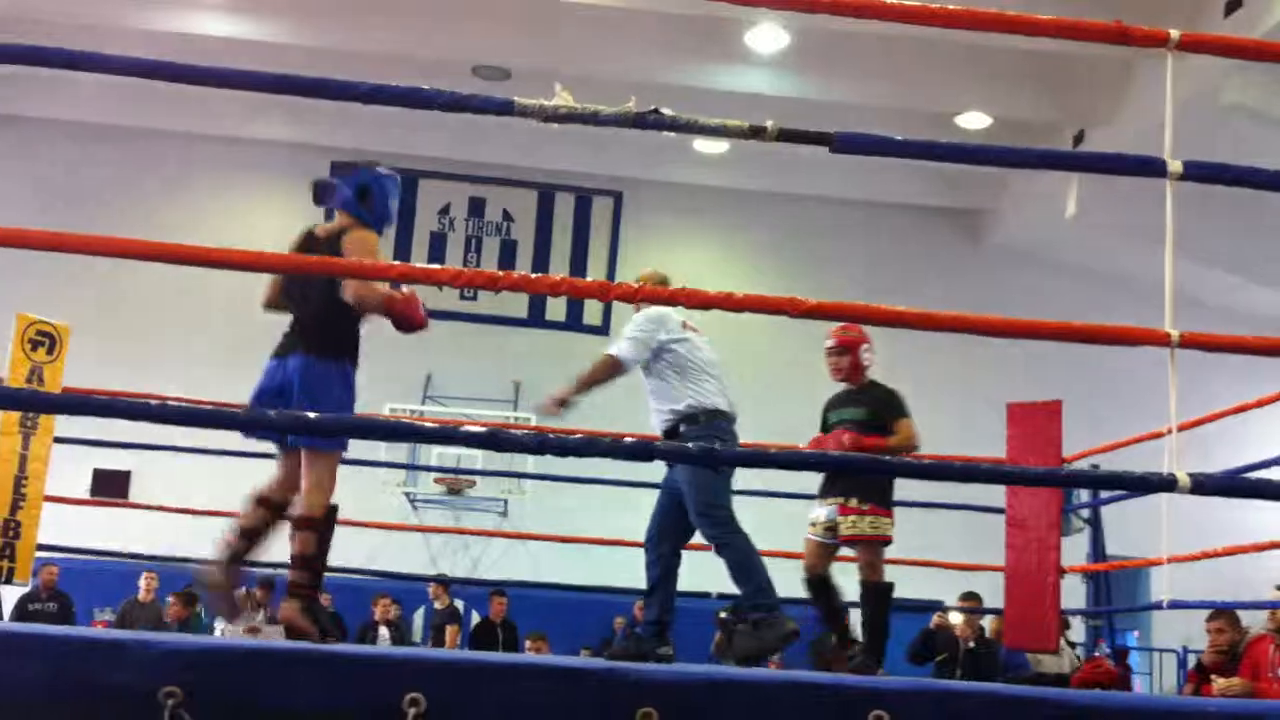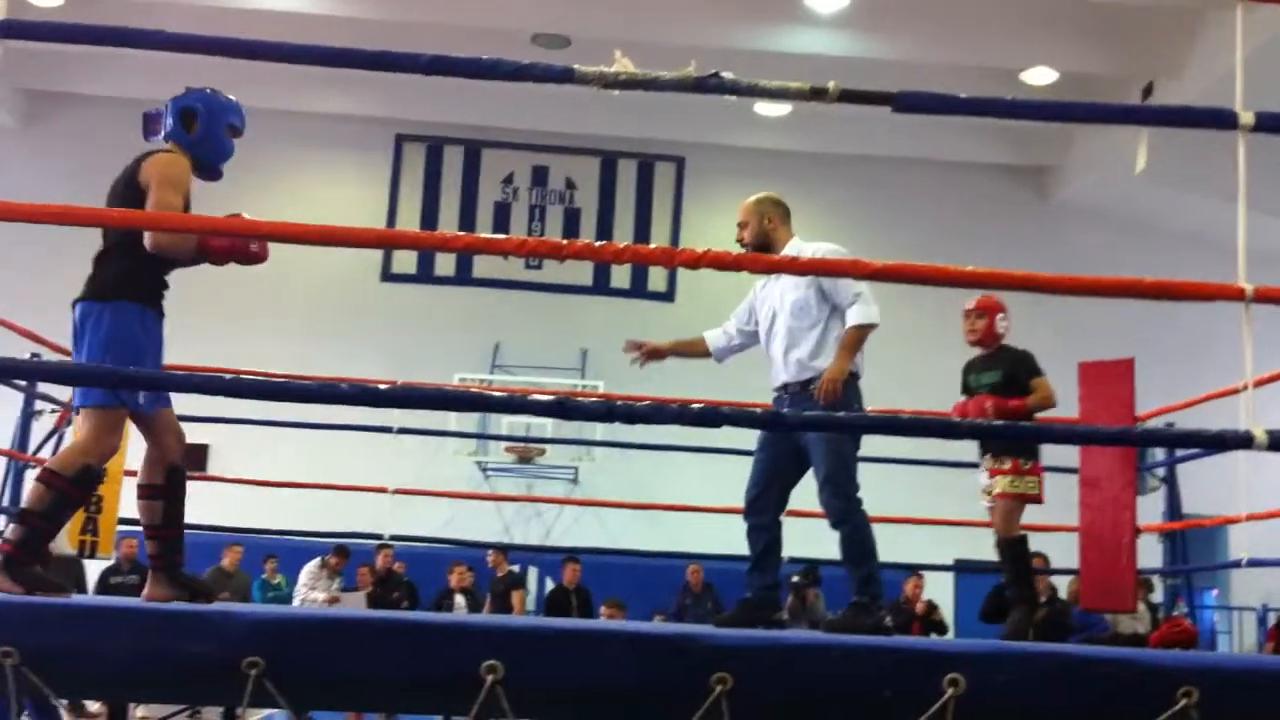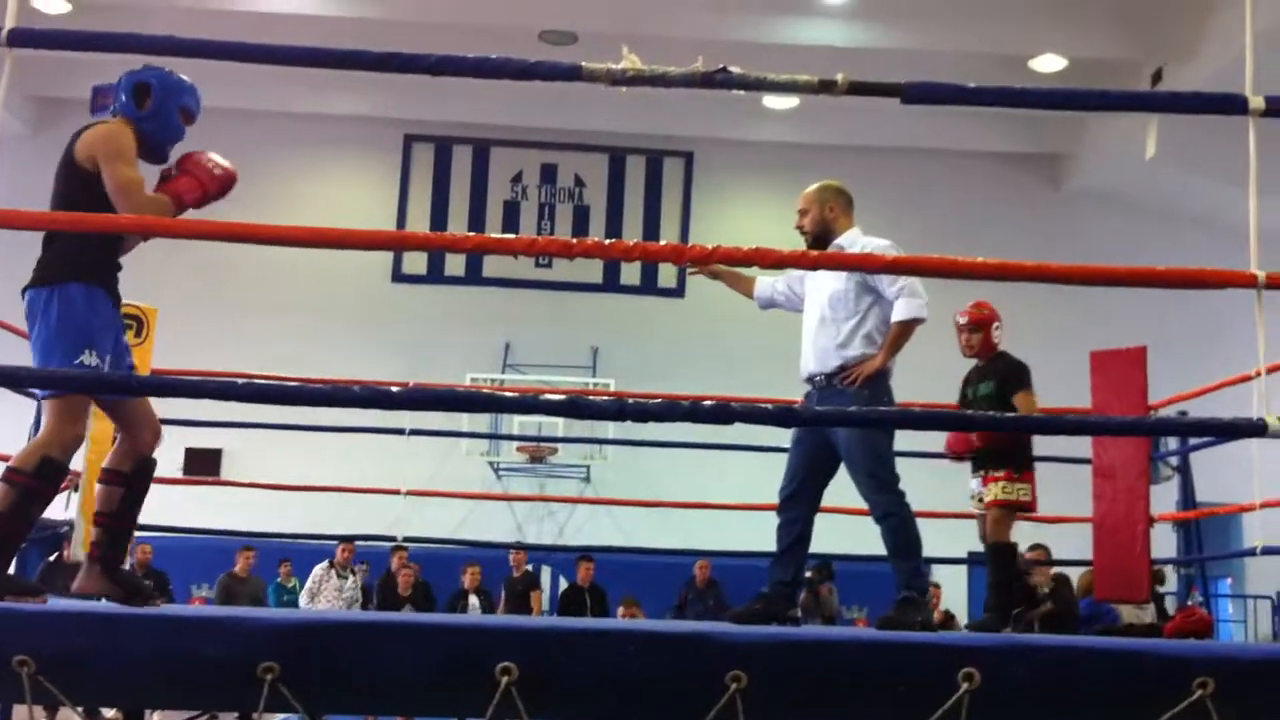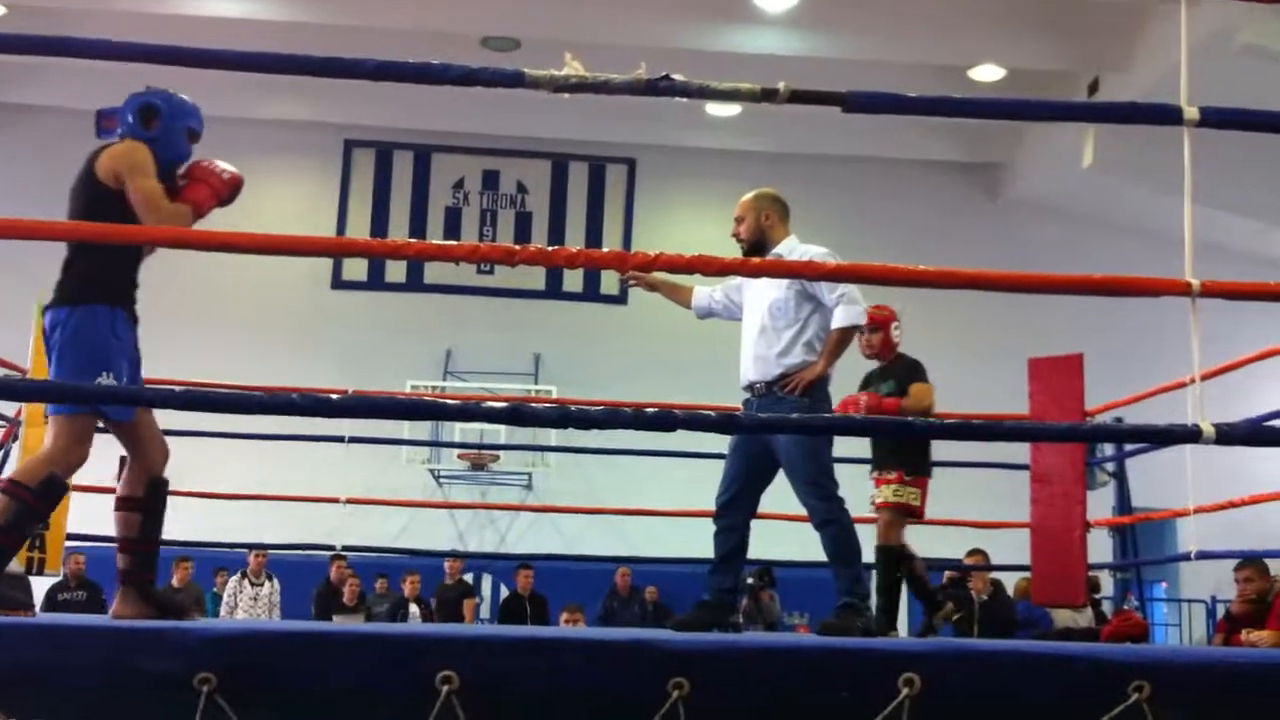
dt=1s
person 1, frame 1
left shoulder: (309, 238)
right shoulder: (362, 238)
left elbow: (272, 299)
right elbow: (358, 293)
right wrist: (399, 304)
left hip: (287, 360)
right hip: (325, 365)
left knee: (290, 476)
right knee: (317, 483)
left ankle: (228, 563)
right ankle: (298, 599)
person 1, frame 2
left shoulder: (140, 172)
right shoulder: (170, 163)
right elbow: (158, 240)
left wrist: (201, 250)
right wrist: (218, 243)
left hip: (116, 310)
right hip: (123, 310)
left knee: (168, 443)
right knee: (98, 439)
left ankle: (165, 576)
person 1, frame 3
left shoulder: (109, 149)
right shoulder: (110, 134)
right elbow: (136, 214)
left wrist: (170, 197)
right wrist: (188, 188)
left hip: (91, 300)
right hip: (70, 294)
left knee: (141, 429)
right knee: (63, 430)
left ankle: (102, 567)
person 1, frame 4
left shoulder: (111, 174)
right shoulder: (129, 152)
right elbow: (162, 226)
left wrist: (183, 203)
right wrist: (203, 194)
left hip: (105, 317)
right hip: (91, 314)
left knee: (150, 453)
right knee: (67, 449)
left ankle: (135, 593)
person 2, frame 1
left shoulder: (652, 317)
right shoulder: (682, 327)
left elbow: (618, 358)
left wrist: (570, 393)
left hip: (698, 436)
right hip: (694, 441)
left knee: (717, 525)
right knee: (660, 541)
left ankle: (769, 618)
right ankle: (653, 638)
person 2, frame 2
left shoulder: (823, 258)
right shoulder: (764, 288)
left elbow: (863, 309)
right elbow: (726, 338)
left wrist: (842, 361)
right wrist: (667, 349)
left hip: (827, 398)
right hip: (787, 403)
left knee: (839, 501)
right knee: (760, 504)
left ankle: (869, 605)
right ankle: (762, 599)
person 2, frame 3
left shoulder: (872, 252)
right shoulder: (815, 272)
left elbow: (912, 302)
right elbow: (768, 291)
left wrist: (881, 357)
right wrist: (718, 272)
left hip: (856, 393)
right hip: (818, 396)
left knee: (882, 496)
right knee: (794, 498)
left ankle: (914, 600)
right ankle: (780, 595)
person 2, frame 4
left shoulder: (809, 260)
right shoulder: (751, 280)
left elbow: (851, 309)
right elbow: (706, 301)
left wrist: (821, 366)
right wrist: (656, 284)
left hip: (795, 401)
right hip: (758, 404)
left knee: (822, 503)
right knee: (730, 506)
left ankle: (855, 606)
right ankle: (719, 602)
person 3, frame 1
left shoulder: (884, 397)
right shoulder: (833, 404)
left elbow: (909, 441)
left wrist: (858, 444)
right wrist: (818, 451)
left hip: (869, 497)
right hip: (832, 494)
left knee: (870, 570)
right knee: (813, 567)
left ankle: (872, 653)
right ankle: (844, 641)
person 3, frame 2
left shoulder: (1018, 359)
right shoulder: (971, 368)
left elbow: (1047, 397)
right elbow: (970, 408)
left wrist: (1004, 407)
right wrist: (962, 414)
left hip: (1017, 454)
right hip: (991, 456)
left knee: (1005, 527)
right knee: (1003, 530)
left ankle: (1024, 604)
right ankle: (1024, 600)
person 3, frame 3
left shoulder: (1011, 368)
right shoulder: (970, 378)
left elbow: (1029, 414)
left wrist: (981, 435)
right wrist: (958, 442)
left hip: (1010, 465)
right hip: (984, 468)
left knee: (996, 532)
right knee: (990, 537)
left ankle: (997, 612)
right ankle: (1023, 600)
person 3, frame 4
left shoulder: (909, 367)
right shoulder: (871, 379)
left elbow: (924, 404)
right elbow: (861, 419)
left wrist: (876, 406)
right wrist: (852, 411)
left hip: (907, 466)
right hip: (883, 467)
left knee: (887, 535)
right knee: (894, 540)
left ankle: (885, 620)
right ankle: (934, 604)
